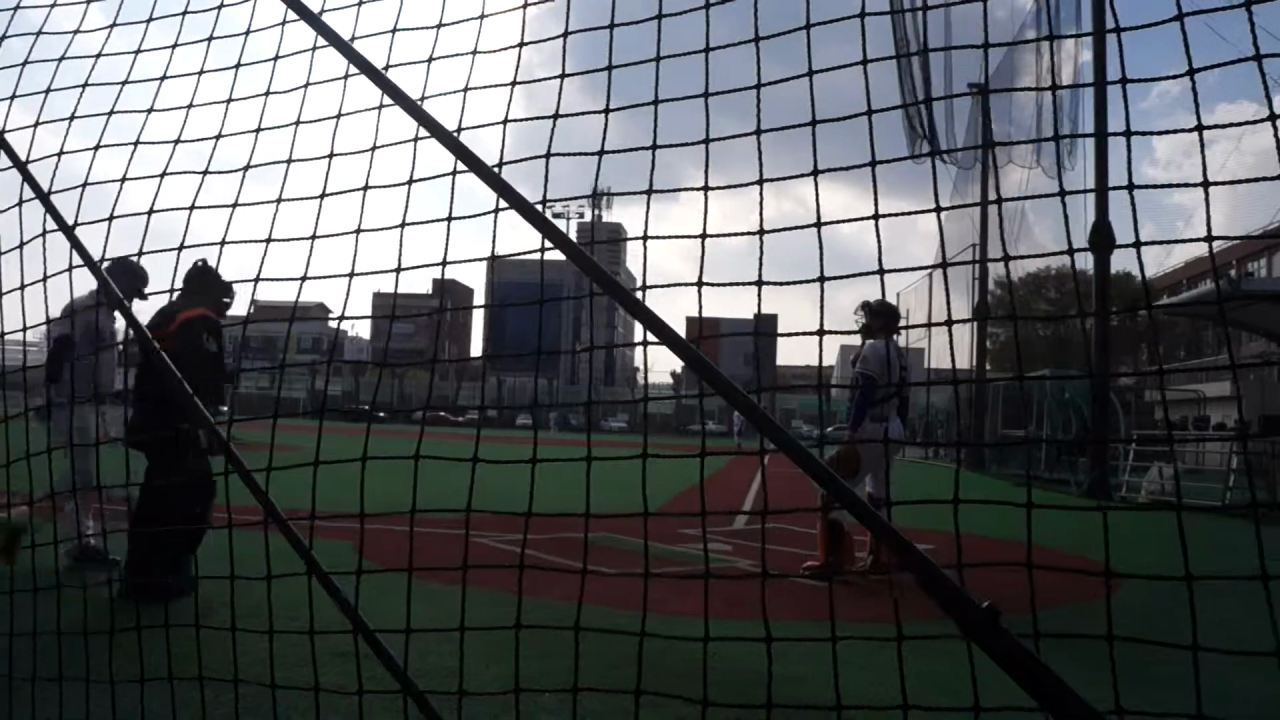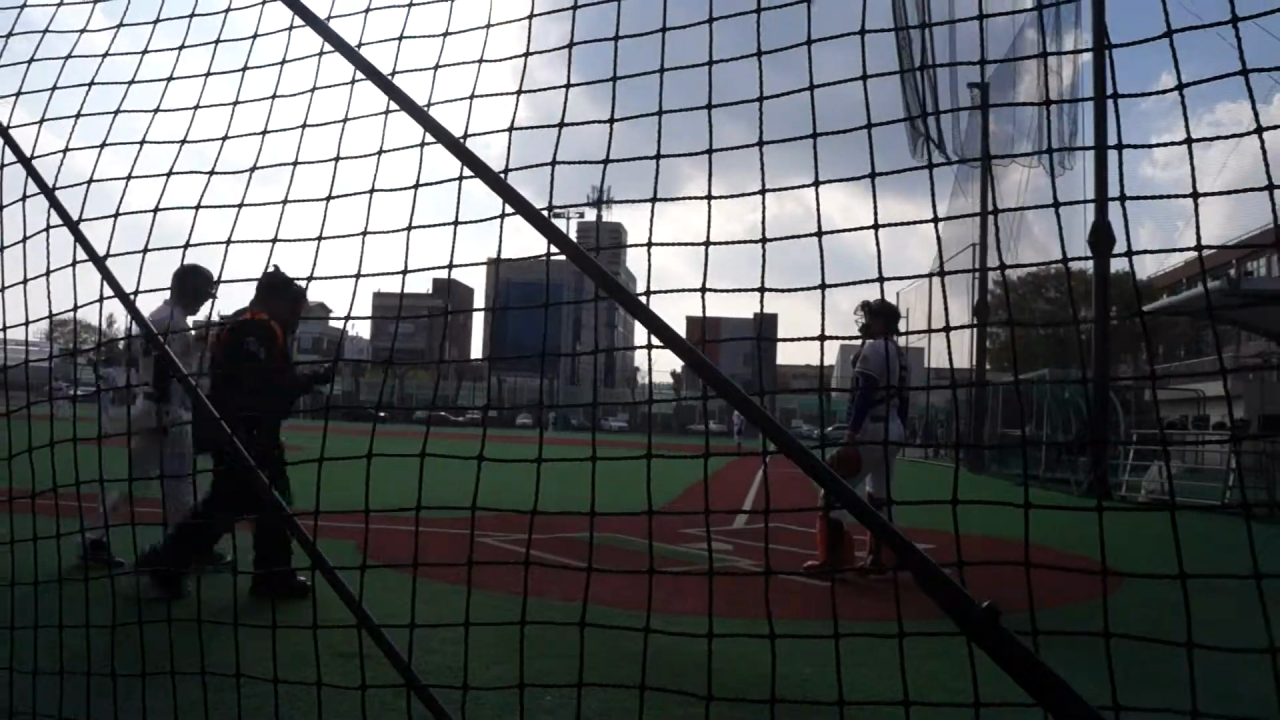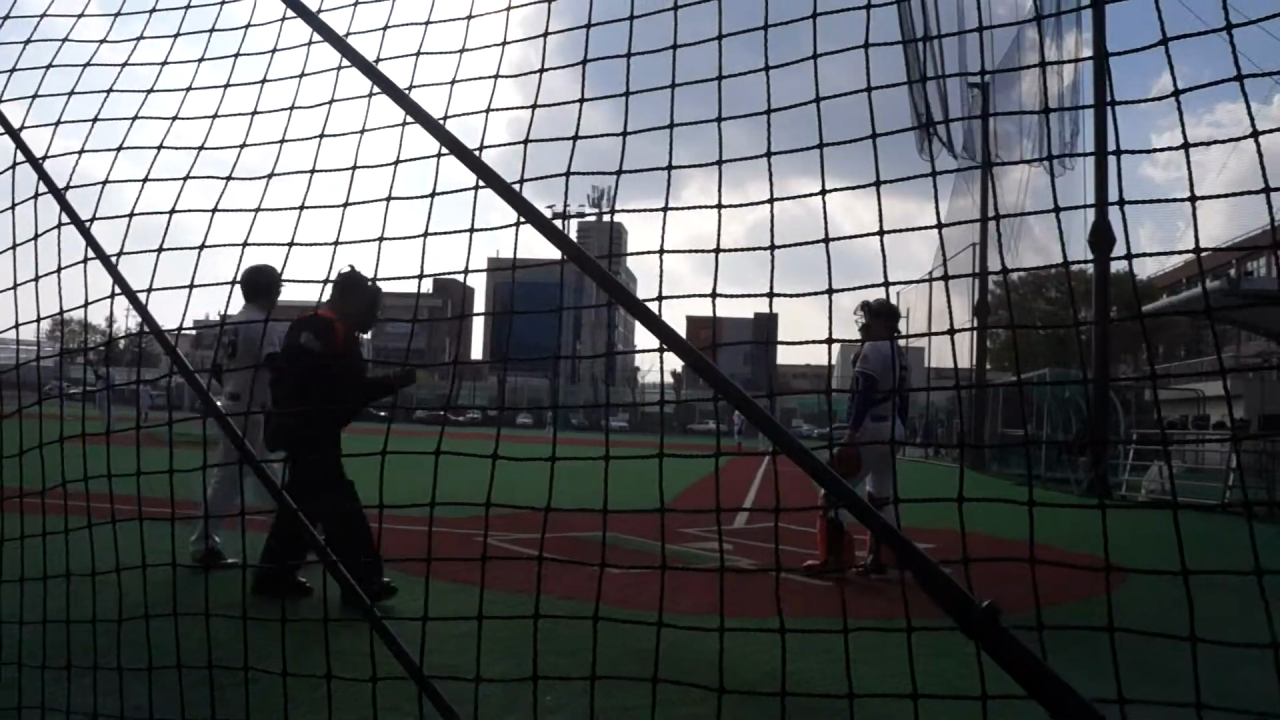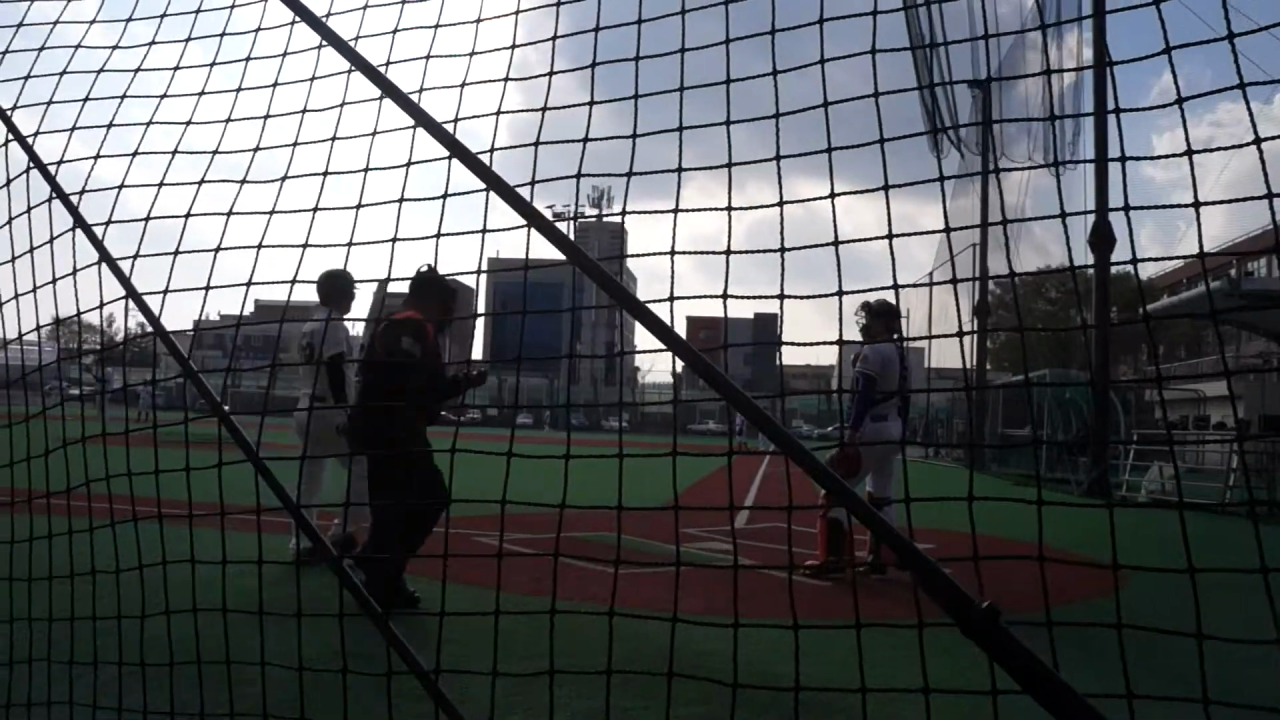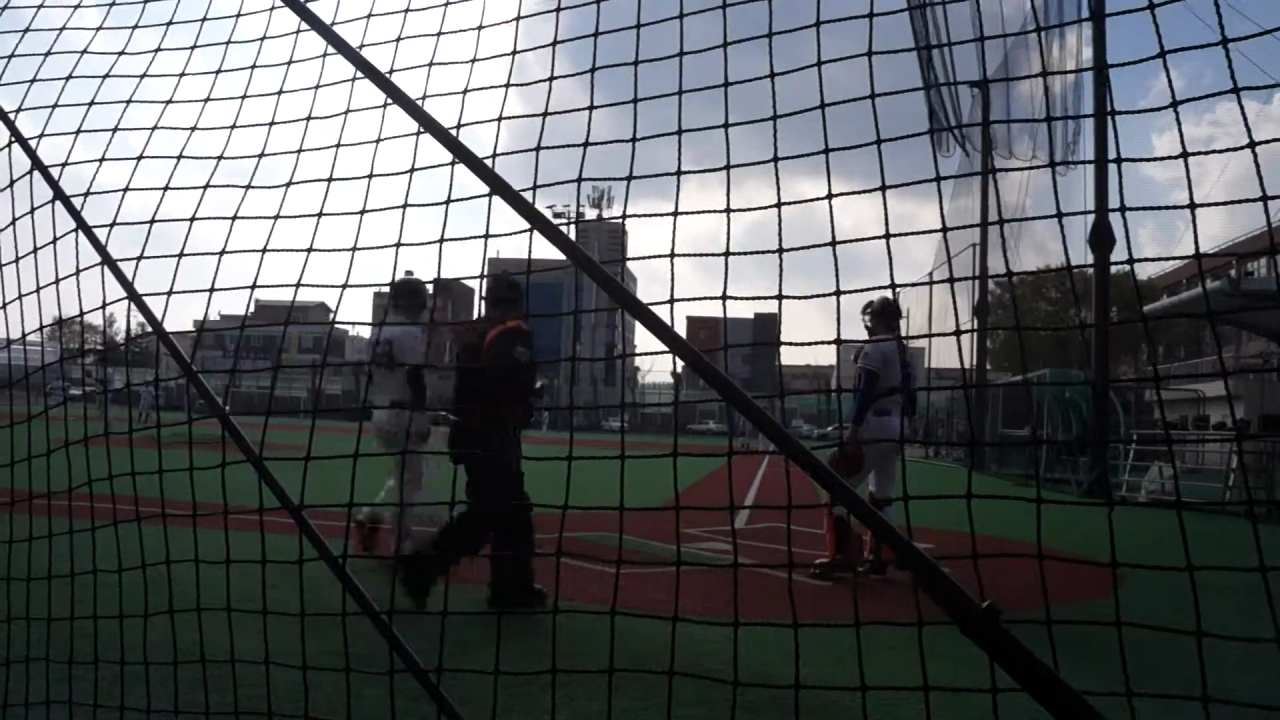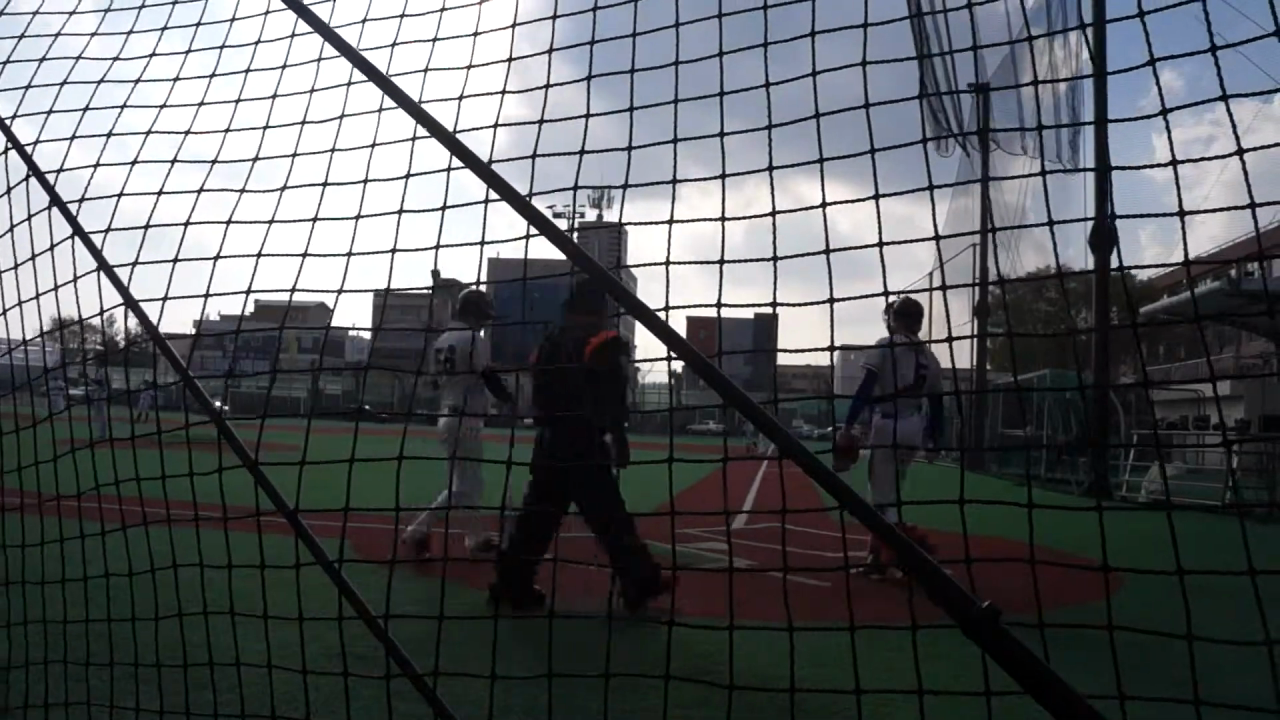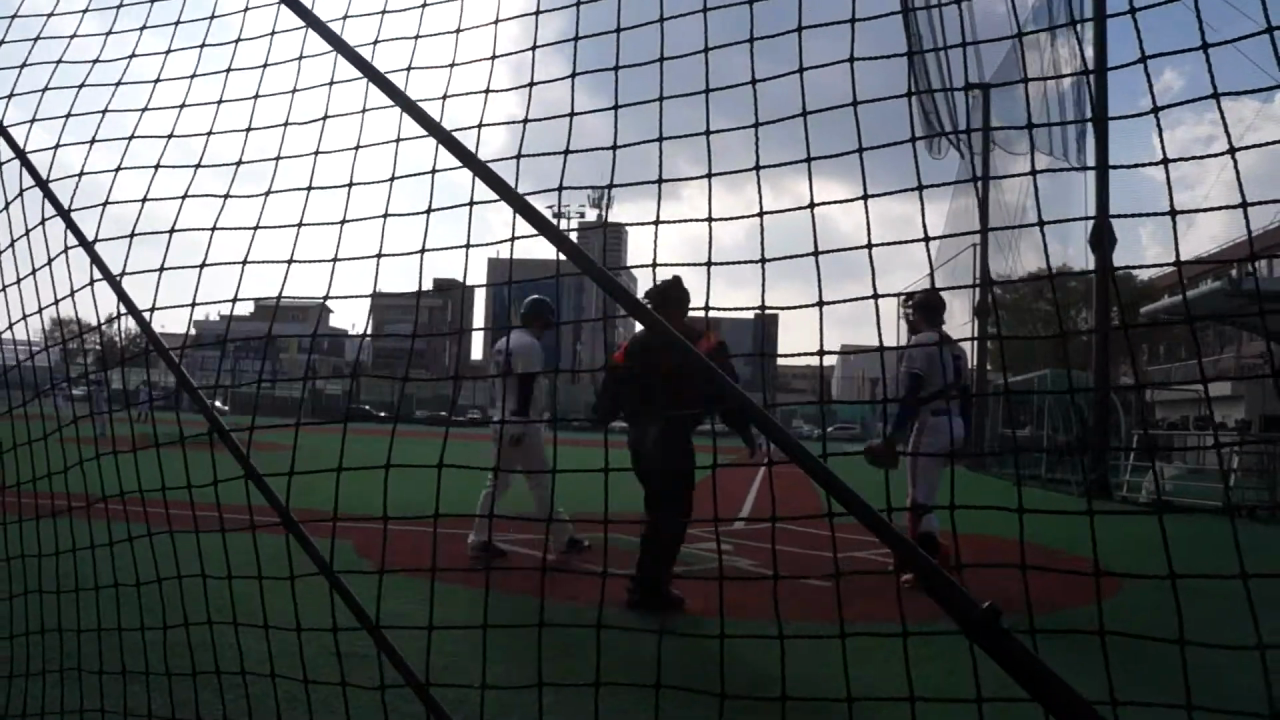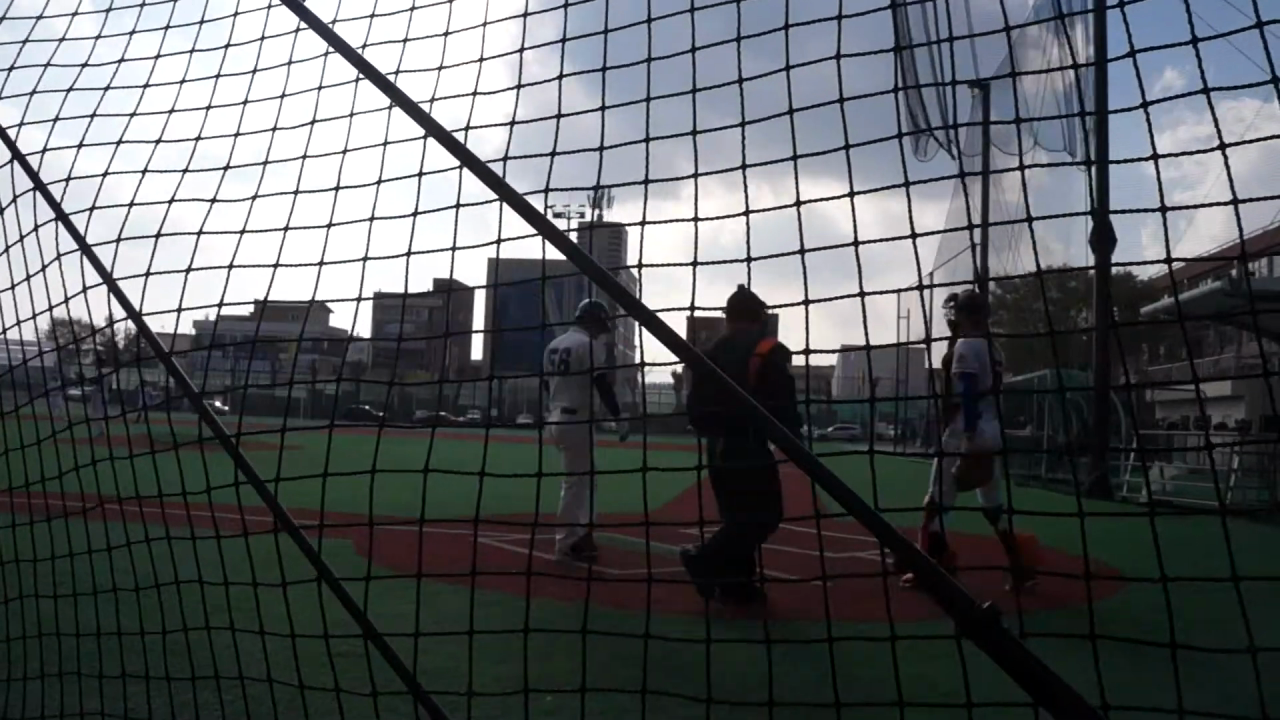
dt=0.4s
person 1, frame 1
left shoulder: (164, 317)
right shoulder: (200, 323)
right elbow: (199, 382)
left wrist: (220, 375)
right wrist: (209, 430)
left hip: (155, 421)
right hip: (175, 426)
left knee: (193, 493)
right knee: (164, 501)
left ankle: (171, 569)
right ankle: (142, 576)
person 1, frame 2
left shoulder: (262, 330)
right shoulder: (257, 329)
left elbow: (276, 384)
right elbow: (247, 386)
left wrist: (313, 380)
right wrist: (242, 435)
left hip: (255, 433)
right hip: (243, 433)
right knee: (226, 504)
left ankle: (274, 577)
right ankle: (167, 561)
person 1, frame 3
left shoulder: (343, 333)
right shoulder: (318, 326)
left elbow: (354, 389)
right elbow: (289, 375)
left wrist: (393, 382)
right wrist: (286, 422)
left hip: (320, 434)
right hip: (307, 434)
left knee: (304, 504)
right knee: (339, 504)
left ankle: (274, 575)
right ankle: (364, 581)
person 1, frame 4
left shoulder: (412, 328)
right shoulder: (411, 327)
left elbow: (427, 385)
right elbow: (396, 383)
left wrist: (465, 382)
right wrist: (410, 429)
left hip: (400, 435)
right hip: (391, 434)
left knee: (433, 496)
right knee: (397, 508)
left ankle: (377, 568)
right ankle: (382, 586)
person 1, frame 5
left shoulder: (474, 335)
right shoulder: (512, 335)
right elbow: (509, 387)
left wrist: (530, 394)
right wrist: (510, 432)
left hip: (469, 435)
right hip: (493, 439)
left knee: (489, 512)
right knee: (509, 512)
left ankle: (513, 586)
right ankle: (426, 564)
person 1, frame 6
left shoulder: (550, 343)
right shoulder: (607, 343)
left elbow: (539, 394)
right elbow: (612, 395)
right wrist: (618, 438)
left hip: (549, 442)
right hip: (585, 443)
left knee: (539, 514)
right knee: (611, 516)
left ankle: (513, 582)
right ankle: (640, 581)
person 1, frame 7
left shoulder: (633, 347)
right shoulder: (705, 346)
left elbow: (609, 396)
right elbow: (726, 395)
left wrist: (604, 417)
right wrist: (746, 431)
left hip: (641, 438)
right hip: (674, 439)
left knee: (667, 510)
right knee: (669, 514)
left ankle: (650, 580)
right ankle: (647, 588)
person 1, frame 8
left shoulder: (710, 353)
right shoulder: (770, 351)
left elbow: (694, 407)
right elbow: (783, 403)
right wrist: (795, 436)
left hip: (718, 447)
right hip: (751, 447)
left knee: (735, 515)
right knee: (764, 513)
left ankle: (735, 582)
right ankle: (705, 561)
person 2, frame 1
left shoulder: (107, 315)
right shoulder: (79, 310)
right elbow: (57, 352)
left wrist: (104, 403)
right wrist: (53, 395)
left hip: (92, 405)
right hip: (73, 405)
left knee: (85, 476)
right knee: (81, 475)
left ankle: (84, 541)
person 2, frame 2
left shoulder: (156, 318)
right shoulder: (174, 321)
right elbow: (164, 369)
right wrist: (165, 411)
left hip: (144, 408)
right hip: (165, 411)
left knee: (138, 479)
right knee: (181, 480)
left ankle: (95, 537)
person 2, frame 3
left shoulder: (228, 324)
right shoulder: (262, 324)
left elbow: (217, 369)
left hip: (233, 407)
right hip: (248, 411)
right knee: (228, 480)
right ankle: (203, 545)
person 2, frame 4
left shoulder: (309, 327)
right shoulder: (334, 327)
right elbow: (335, 371)
right wrist: (342, 412)
left hip: (304, 409)
right hip: (328, 411)
left knee: (308, 479)
right knee: (357, 474)
left ankle: (300, 542)
right ankle: (343, 531)
person 2, frame 5
left shoulder: (378, 333)
right shoulder: (412, 333)
left elbow: (372, 373)
right elbow: (416, 378)
right wrist: (424, 420)
left hip: (379, 413)
right hip: (405, 415)
left knee: (402, 478)
right knee: (410, 480)
left ankle: (371, 518)
right ankle: (401, 541)
person 2, frame 6
left shoulder: (440, 342)
right shoulder: (473, 339)
left elbow: (437, 381)
right elbow: (488, 378)
right wrist: (513, 404)
left hip: (447, 419)
right hip: (465, 421)
left knee: (466, 483)
right knee: (463, 487)
left ankle: (477, 539)
right ankle: (418, 533)
person 2, frame 7
left shoulder: (501, 344)
right shoulder: (530, 345)
right elbow: (525, 386)
right wrist: (521, 424)
left hip: (500, 422)
right hip: (521, 422)
left knee: (497, 482)
right knee: (542, 483)
left ankle: (480, 540)
right ankle: (562, 539)
person 2, frame 8
left shoulder: (554, 345)
right shoulder: (589, 345)
left elbow: (547, 383)
right elbow: (602, 384)
right wrist: (619, 419)
left hip: (556, 420)
right hip: (577, 421)
left knee: (582, 481)
right knee: (574, 484)
left ankle: (581, 534)
right ankle: (566, 542)
person 3, frame 1
left shoulder: (873, 348)
right shoulder: (899, 354)
left elbow: (863, 395)
right elbow: (903, 399)
left wrist: (850, 435)
left hip: (872, 430)
right hip: (893, 430)
right knee: (880, 497)
left ankle: (833, 559)
right ankle: (878, 559)
person 3, frame 2
left shoulder: (873, 348)
right shoulder: (899, 354)
left elbow: (864, 396)
right elbow: (903, 400)
left wrist: (851, 435)
left hip: (872, 429)
right hip: (893, 430)
right knee: (880, 497)
left ankle: (833, 558)
right ankle: (878, 558)
person 3, frame 3
left shoulder: (873, 348)
right shoulder: (899, 354)
left elbow: (864, 395)
right elbow: (903, 399)
left wrist: (850, 434)
left hip: (872, 428)
right hip: (893, 430)
right knee: (882, 496)
left ankle: (834, 558)
right ankle: (878, 558)
person 3, frame 4
left shoulder: (873, 349)
right shoulder: (900, 354)
left elbow: (864, 395)
right elbow: (904, 400)
left wrist: (851, 433)
left hip: (872, 429)
right hip: (893, 430)
right knee: (881, 497)
left ankle: (834, 558)
right ankle: (878, 558)
person 3, frame 5
left shoulder: (874, 346)
right shoulder: (904, 353)
left elbow: (866, 390)
right elbow: (910, 401)
left wrist: (853, 428)
left hip: (874, 427)
right hip: (897, 429)
right knee: (882, 497)
left ankle: (842, 558)
right ankle: (876, 558)
person 3, frame 6
left shoulder: (886, 346)
right shoulder: (929, 357)
left elbow: (865, 389)
right elbow: (936, 404)
left wrist: (848, 425)
right wrist: (933, 442)
left hip: (889, 427)
right hip: (915, 429)
left knee: (882, 499)
right knee: (885, 496)
right ankle: (878, 559)
person 3, frame 7
left shoulder: (919, 345)
right shoulder: (955, 348)
left elbow: (910, 395)
right elbow: (965, 395)
left wrist: (892, 433)
right wrist: (960, 437)
left hip: (930, 425)
right hip: (954, 426)
left knee: (921, 500)
right knee: (923, 497)
person 3, frame 8
left shoulder: (964, 347)
right shoulder: (991, 348)
left elbow: (968, 395)
left wrist: (969, 437)
left hip: (967, 429)
right hip: (991, 430)
left knee: (938, 502)
right knee: (993, 504)
right ankle: (1021, 569)
